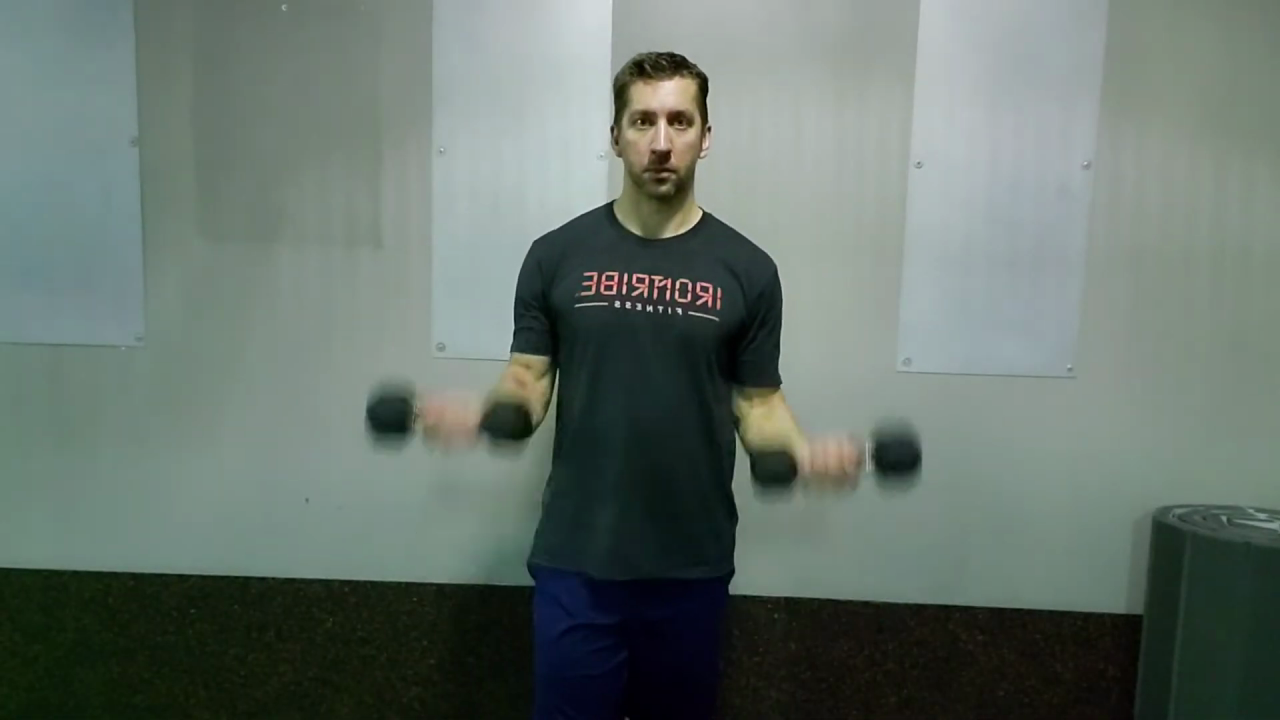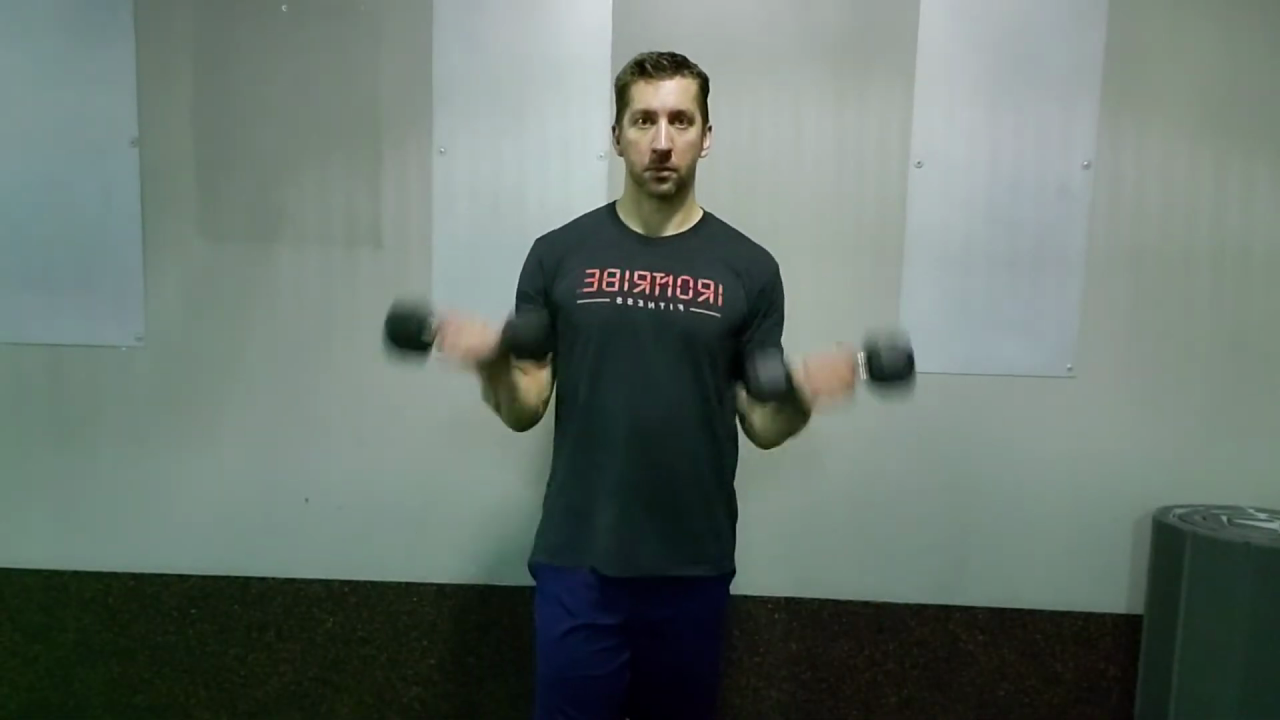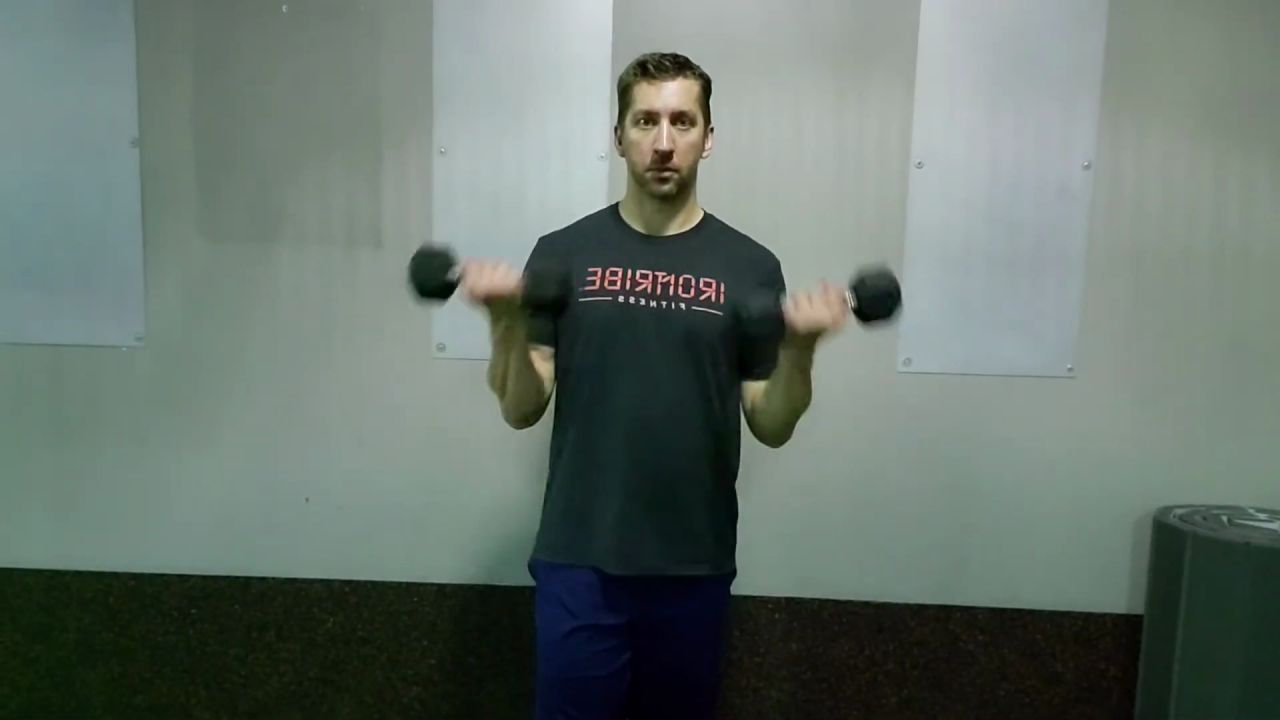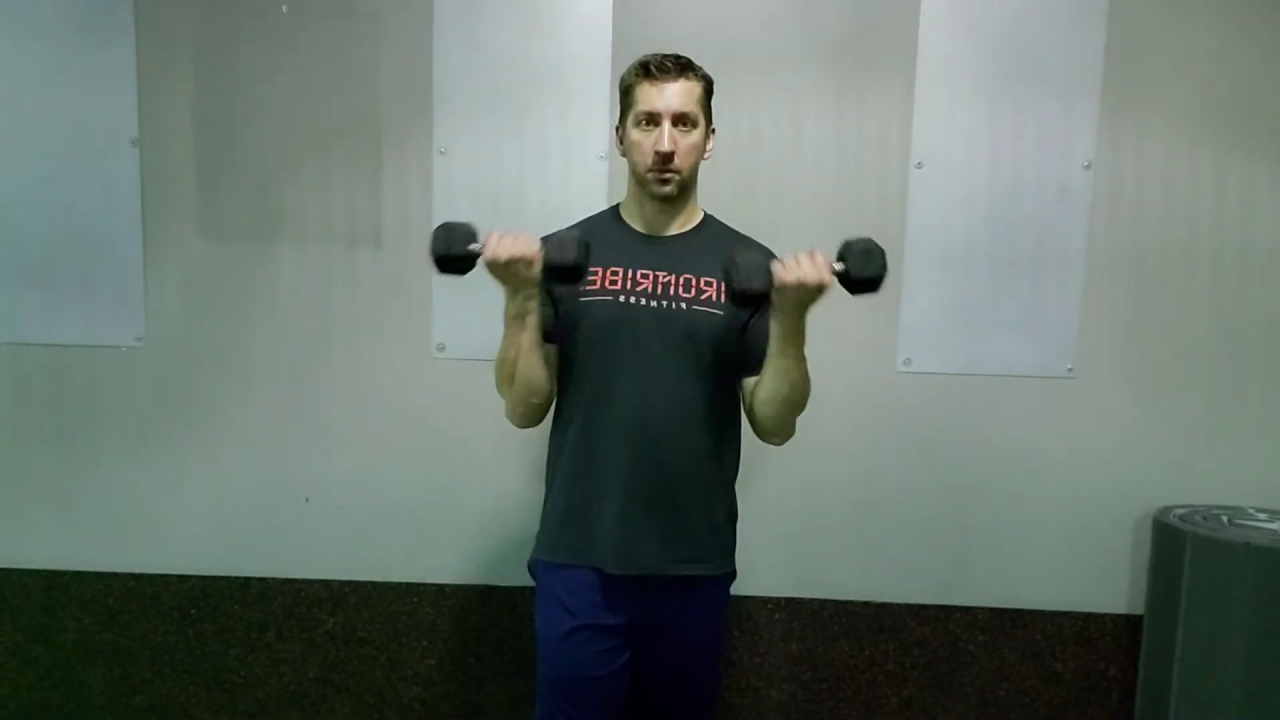
dt=0.1s
person 1, frame 1
left shoulder: (746, 269)
right shoulder: (557, 255)
left elbow: (758, 408)
right elbow: (528, 397)
left wrist: (802, 452)
right wrist: (482, 413)
left hip: (692, 562)
right hip: (577, 558)
person 1, frame 2
left shoulder: (747, 267)
right shoulder: (558, 253)
left elbow: (762, 418)
right elbow: (523, 403)
left wrist: (801, 397)
right wrist: (491, 368)
left hip: (693, 560)
right hip: (577, 557)
person 1, frame 3
left shoulder: (748, 264)
right shoulder: (563, 254)
left elbow: (772, 427)
right elbow: (520, 410)
left wrist: (798, 344)
right wrist: (508, 318)
left hip: (694, 560)
right hip: (579, 555)
person 1, frame 4
left shoulder: (747, 263)
left elbow: (773, 424)
right elbow: (524, 408)
left wrist: (787, 318)
right wrist: (522, 297)
left hip: (694, 559)
right hip: (578, 555)
